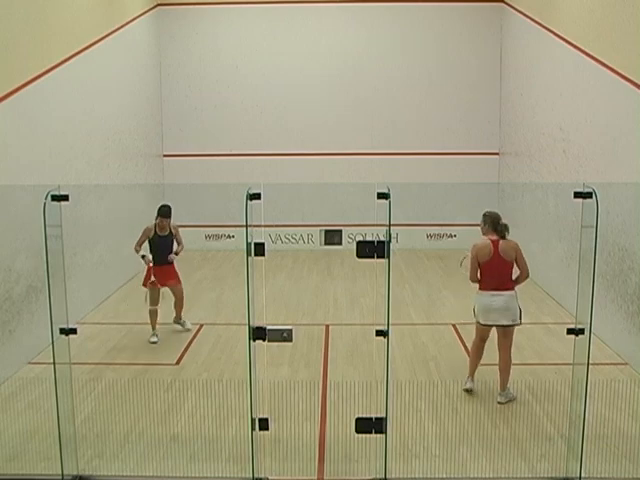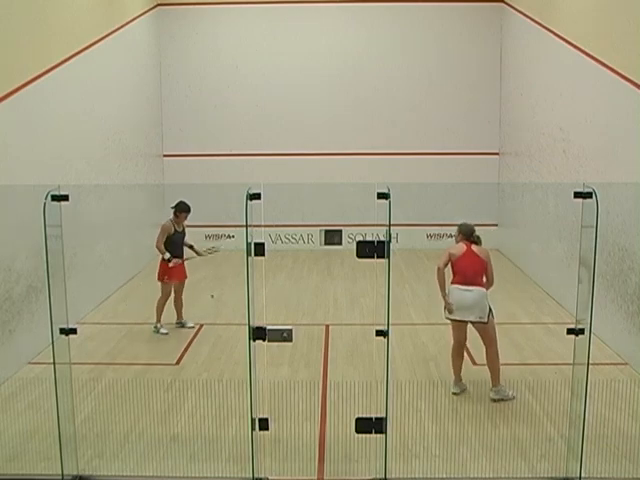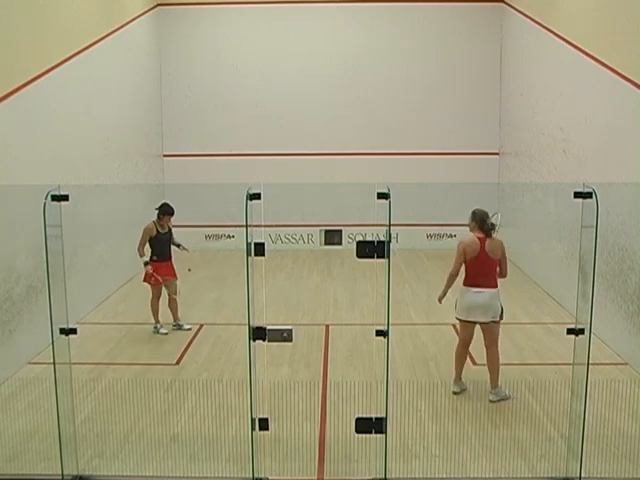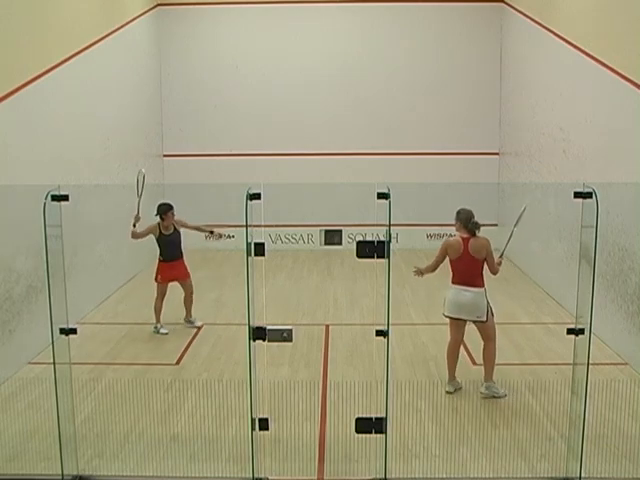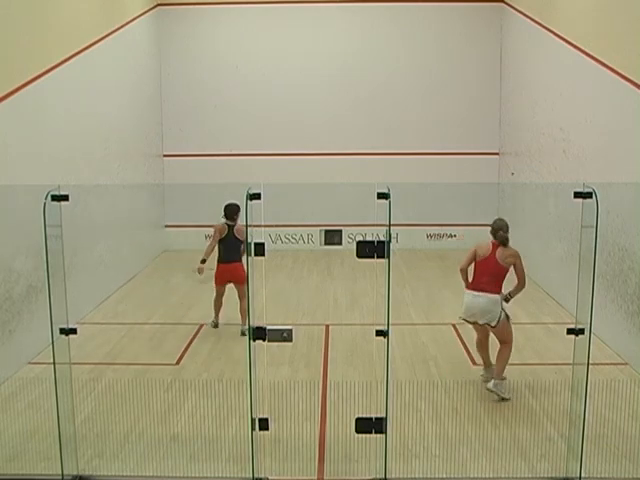
dt=1s
person 1, frame 1
left shoulder: (478, 247)
right shoulder: (513, 246)
left elbow: (473, 278)
right elbow: (525, 274)
left hip: (485, 299)
right hip: (507, 300)
left knee: (479, 341)
right knee: (505, 349)
left ankle: (470, 379)
right ankle: (503, 392)
person 1, frame 2
left shoulder: (453, 249)
right shoulder: (483, 252)
left elbow: (440, 268)
right elbow: (490, 281)
left wrist: (444, 296)
left hip: (457, 294)
right hip: (477, 296)
left knee: (458, 342)
right knee: (491, 344)
left ankle: (457, 383)
right ankle: (496, 388)
person 1, frame 3
left shoulder: (465, 243)
right shoulder: (498, 244)
left elbow: (455, 271)
right elbow: (503, 274)
left wrist: (444, 292)
left hip: (469, 295)
right hip: (490, 297)
left knee: (464, 342)
right knee: (492, 346)
left ankle: (457, 383)
right ankle: (495, 390)
person 1, frame 4
left shoulder: (449, 243)
right shoulder: (483, 242)
left elbow: (433, 267)
right elbow: (494, 271)
left wrist: (421, 271)
right wrist: (498, 263)
left hip: (456, 295)
right hip: (477, 296)
left knee: (455, 340)
right knee: (490, 340)
left ankle: (451, 382)
right ankle: (488, 384)
person 1, frame 5
left shoulder: (480, 247)
right shoulder: (513, 254)
left elbow: (463, 268)
right elbow: (522, 283)
left wrist: (468, 284)
right wrist: (510, 295)
left hip: (474, 299)
right hip: (492, 301)
left knee: (482, 335)
right knee: (506, 342)
left ankle: (488, 372)
right ankle: (496, 381)
person 2, frame 1
left shoulder: (173, 228)
right shoulder: (149, 230)
left elbow: (181, 244)
right elbow: (137, 247)
left wrist: (175, 253)
right wrist: (143, 256)
left hip: (169, 268)
right hip: (154, 269)
left knee: (179, 296)
right knee: (154, 302)
left ankle: (179, 319)
right ankle: (154, 332)
person 2, frame 2
left shoulder: (182, 224)
right shoulder: (167, 226)
right elbow: (158, 245)
left wrist: (192, 247)
right wrist: (170, 259)
left hip: (179, 263)
right hip: (168, 264)
left knee: (179, 294)
right knee: (165, 295)
left ankle: (180, 320)
right ankle: (157, 324)
person 2, frame 3
left shoulder: (168, 225)
right shoulder: (150, 228)
right elbow: (140, 247)
left wrist: (179, 245)
right wrist: (146, 264)
left hip: (168, 264)
right hip: (156, 266)
left knee: (173, 294)
right knee: (156, 296)
left ankle: (177, 322)
right ankle: (157, 325)
person 2, frame 4
left shoulder: (176, 223)
right shoulder: (154, 228)
left elbow: (194, 227)
right elbow: (134, 236)
left wrist: (211, 232)
right wrist: (135, 224)
left hip: (179, 263)
right hip: (164, 265)
left knee: (189, 291)
right knee: (161, 296)
left ankle: (189, 318)
right ankle: (157, 324)
person 2, frame 5
left shoulder: (219, 228)
right shoulder: (241, 229)
left elbow: (211, 246)
left wrist: (202, 262)
left hip: (222, 267)
right hip: (238, 266)
left knee: (219, 295)
right knee: (243, 298)
left ankle: (216, 319)
right ankle: (244, 327)
